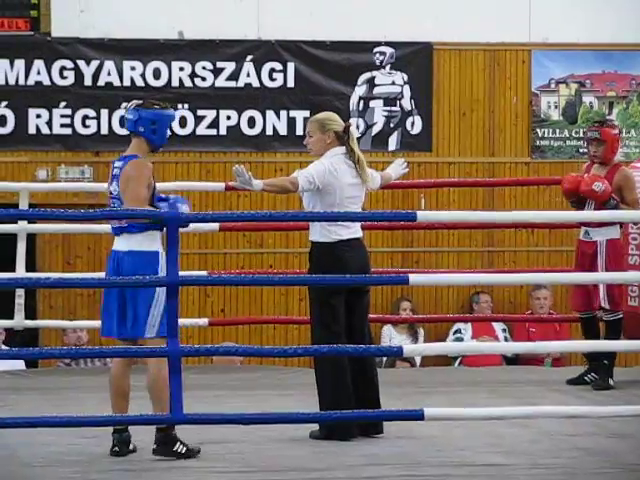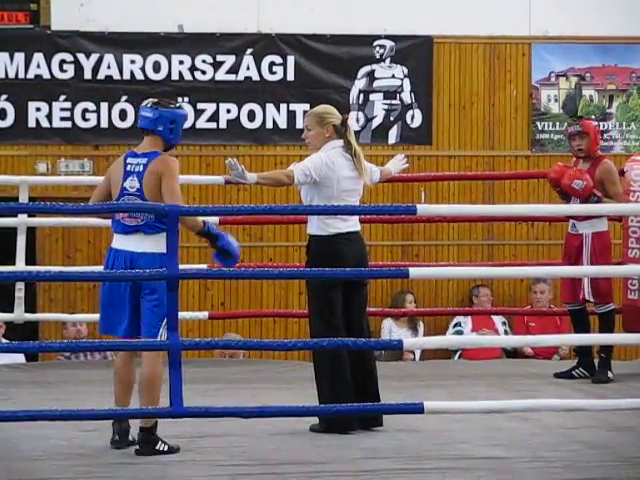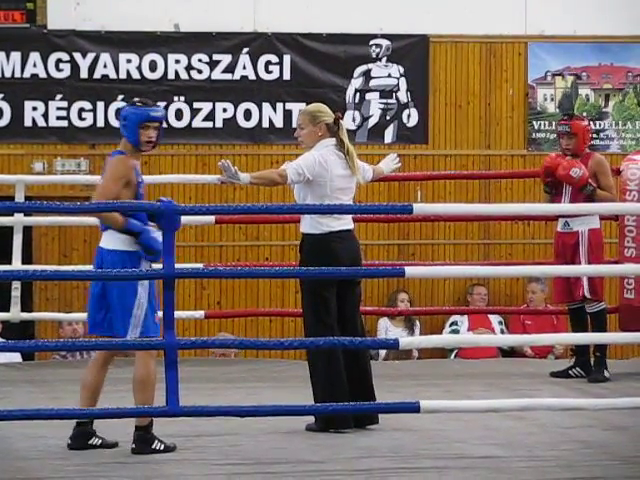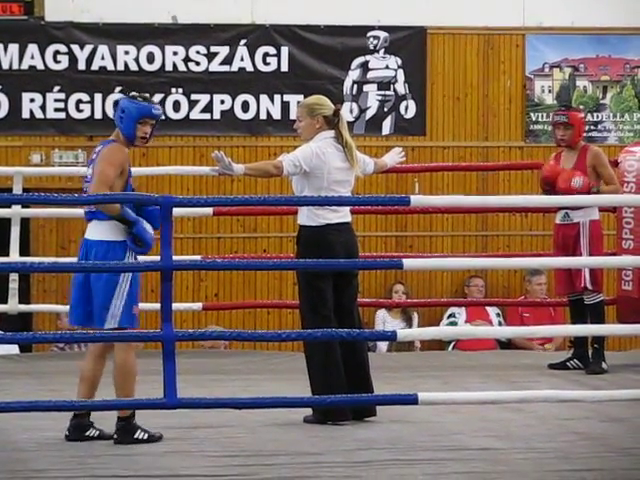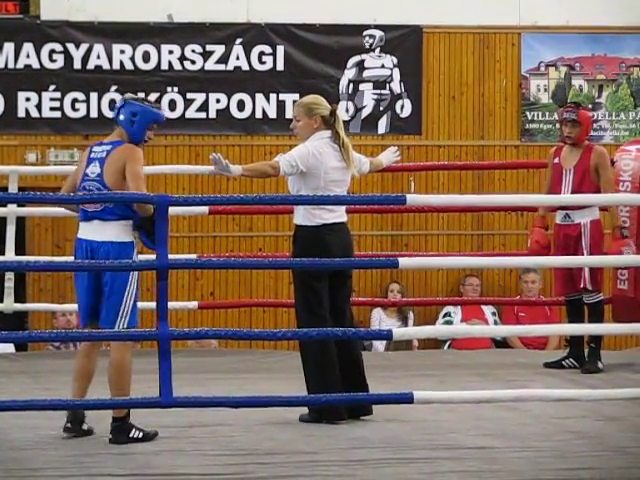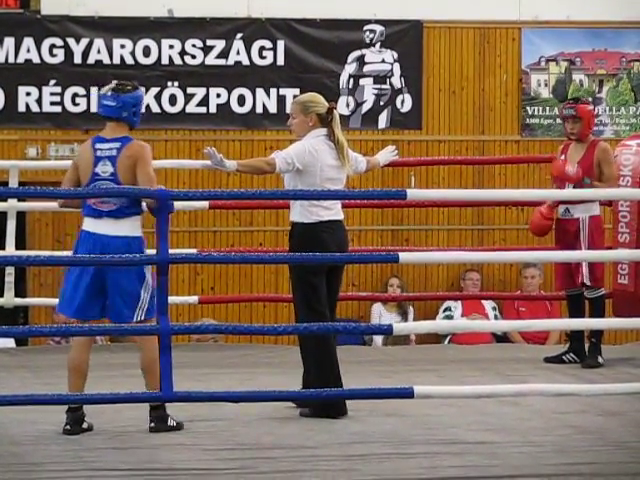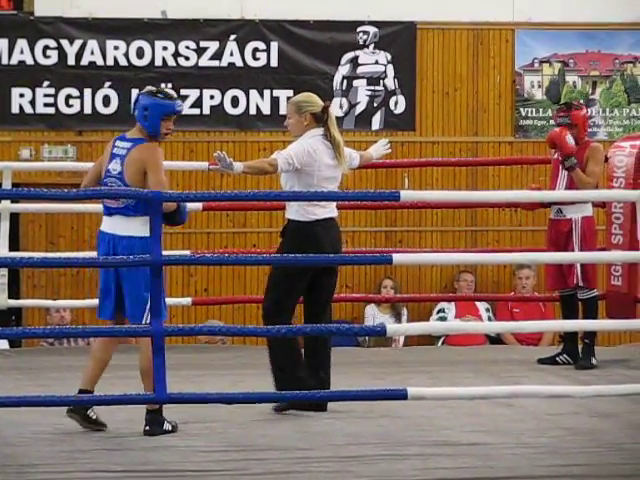
dt=0.7s
person 1, frame 1
left shoulder: (119, 165)
right shoulder: (140, 165)
right elbow: (137, 211)
right wrist: (171, 213)
left hip: (119, 256)
right hip: (145, 258)
left knee: (124, 349)
right knee: (157, 347)
left ankle: (120, 435)
right ankle: (164, 435)
person 1, frame 2
left shoulder: (120, 163)
right shoulder: (165, 164)
left elbow: (94, 206)
right elbow: (179, 212)
right wrist: (215, 235)
left hip: (120, 255)
right hip: (155, 259)
left knee: (127, 345)
right knee: (154, 348)
left ankle: (121, 428)
right ankle: (148, 434)
person 1, frame 3
left shoulder: (122, 161)
right shoulder: (124, 163)
right elbow: (99, 207)
left wrist: (149, 215)
right wrist: (139, 231)
left hip: (109, 255)
right hip: (127, 258)
left knee: (106, 347)
right knee: (145, 346)
left ankle: (82, 430)
right ankle: (143, 434)
person 1, frame 4
left shoulder: (103, 151)
right shoulder: (118, 151)
right elbow: (97, 193)
left wrist: (131, 209)
right wrist: (131, 220)
left hip: (91, 246)
right hip: (113, 248)
left knee: (102, 340)
right knee: (123, 337)
left ankle: (81, 422)
right ankle: (125, 424)
person 1, frame 5
left shoulder: (89, 153)
right shoulder: (130, 152)
left elbow: (63, 198)
right elbow: (138, 197)
right wrist: (151, 223)
left hip: (85, 245)
right hip: (117, 248)
left knee: (91, 334)
right knee: (121, 336)
left ankle: (75, 416)
right ankle: (121, 424)
person 1, frame 6
left shoulder: (84, 150)
right shoulder: (138, 150)
left elbow: (64, 199)
right elbow: (153, 198)
left hip: (90, 241)
right hip: (127, 244)
left knee: (82, 330)
right knee: (145, 329)
left ankle: (74, 414)
right ankle: (158, 413)
person 1, frame 7
left shoulder: (113, 146)
right shoulder: (150, 152)
left elbow: (87, 187)
right elbow: (164, 204)
right wrist: (176, 208)
left hip: (109, 238)
right hip: (138, 243)
left knee: (113, 325)
right knee: (149, 329)
left ankle: (83, 399)
right ankle: (154, 416)
person 2, frame 1
left shoulder: (325, 167)
right shoulder: (357, 167)
left elbow: (292, 184)
right elbow: (381, 178)
left wrist: (256, 185)
right wrist: (395, 171)
left hip: (329, 256)
right hip: (356, 254)
left knee: (329, 338)
right knee: (359, 335)
left ankle: (338, 423)
right ankle: (368, 419)
person 2, frame 2
left shoulder: (322, 160)
right shoulder: (355, 160)
left elbow: (287, 177)
right elbow: (380, 173)
left wrist: (250, 177)
right wrist: (394, 166)
left hip: (327, 250)
right hip: (355, 247)
left knee: (328, 331)
right knee: (357, 328)
left ankle: (337, 417)
right ankle: (367, 412)
person 2, frame 3
left shoulder: (315, 158)
right shoulder: (347, 158)
left elbow: (281, 176)
right elbow: (372, 172)
left wrist: (243, 178)
right wrist: (386, 166)
left hip: (320, 247)
right hip: (348, 245)
left knee: (322, 329)
right knee: (350, 325)
left ankle: (333, 415)
right ankle: (361, 409)
person 2, frame 4
left shoulder: (312, 151)
right shoulder: (347, 151)
left elbow: (276, 167)
right elbow: (374, 165)
left wrist: (238, 168)
right wrist: (390, 160)
left hip: (317, 239)
right hip: (345, 238)
left knee: (319, 322)
right knee: (347, 318)
left ankle: (331, 407)
right ankle: (359, 402)
person 2, frame 5
left shoulder: (309, 151)
right shoulder: (343, 150)
left elbow: (273, 167)
right elbow: (369, 164)
left wrist: (234, 170)
right wrist: (386, 159)
left hip: (313, 239)
right hip: (340, 237)
left knee: (315, 321)
right knee: (341, 318)
left ankle: (327, 407)
right ankle: (355, 401)
person 2, frame 6
left shoulder: (305, 148)
right shoulder: (339, 149)
left elbow: (268, 164)
right elbow: (366, 164)
left wrist: (229, 165)
right wrist: (383, 158)
left hip: (310, 236)
right hip: (336, 234)
left knee: (313, 317)
right knee: (324, 314)
left ankle: (327, 399)
right ankle: (316, 391)
person 2, frame 7
left shoulder: (304, 147)
right shoulder: (335, 148)
left elbow: (271, 165)
right elbow: (360, 158)
left wrist: (237, 167)
right wrist: (376, 151)
left hip: (304, 234)
right hip: (330, 234)
left knee: (276, 309)
right knee: (319, 314)
left ankle: (296, 386)
right ankle: (315, 393)
person 3, frame 1
right shoulder: (586, 169)
left wrist: (609, 200)
right wrist: (573, 199)
left hip: (608, 242)
right hip: (585, 241)
left knee: (610, 305)
right knee: (584, 306)
left ankle: (607, 369)
right ankle: (594, 366)
person 3, frame 2
left shoulder: (605, 166)
right shoulder: (574, 164)
left elbow: (620, 205)
left wrist: (592, 196)
right wrist: (561, 190)
left hip: (595, 235)
right hip: (574, 234)
left knee: (600, 297)
right knee: (573, 299)
left ankle: (605, 362)
right ankle: (584, 362)
person 3, frame 3
left shoulder: (596, 161)
right shoulder: (559, 162)
left elbow: (613, 199)
left wrist: (586, 186)
right wrist: (549, 183)
left hip: (587, 232)
right hip: (563, 232)
left knee: (592, 295)
right knee: (572, 298)
left ankle: (600, 362)
right ankle: (581, 361)
person 3, frame 4
left shoulder: (593, 154)
right shoulder: (555, 158)
left elbow: (615, 188)
left wrist: (589, 188)
right wrist: (548, 187)
left hip: (586, 225)
right hip: (562, 225)
left knee: (590, 288)
right knee: (571, 291)
left ankle: (598, 354)
right ankle: (579, 353)
person 3, frame 5
left shoulder: (596, 154)
right shoulder: (555, 154)
left elbow: (610, 193)
left wrist: (620, 231)
right wrist: (539, 226)
left hip: (586, 224)
right hip: (561, 225)
left knee: (590, 288)
right knee: (569, 291)
left ankle: (594, 353)
right ankle: (575, 352)
person 3, frame 6
left shoulder: (600, 148)
right shoulder: (564, 149)
left elbow: (612, 189)
left wrist: (582, 181)
left hip: (587, 219)
right hip: (564, 220)
left knee: (592, 282)
right knee: (570, 284)
left ankle: (595, 347)
right ankle: (576, 346)
person 3, frame 7
left shoulder: (593, 149)
right shoulder: (558, 149)
left elbow: (589, 186)
left wrist: (570, 157)
left hip: (579, 220)
right hip: (557, 220)
left knee: (584, 283)
right knee: (563, 285)
left ankle: (589, 348)
right ankle: (569, 348)
